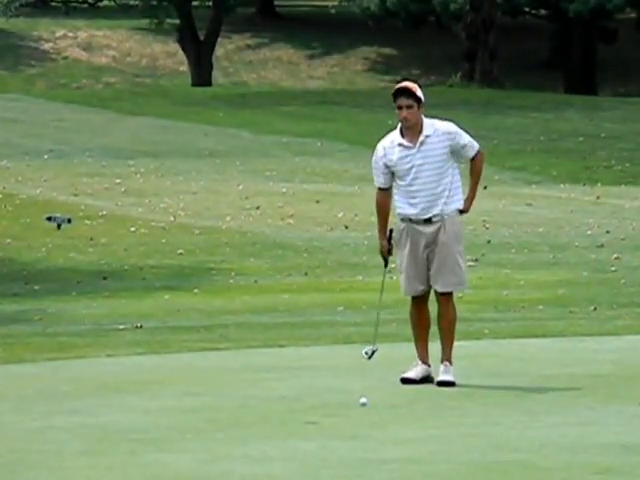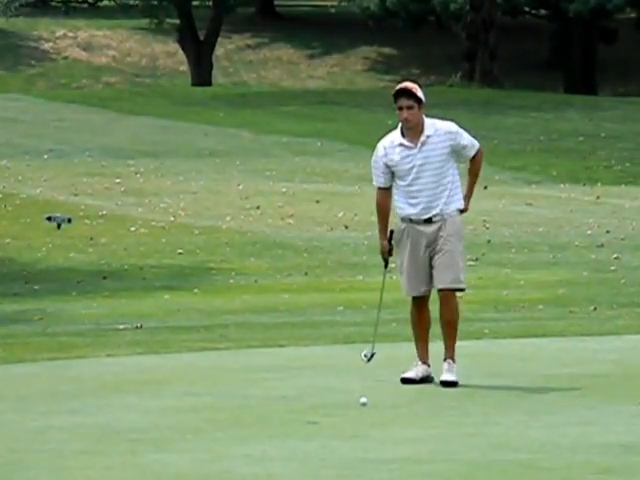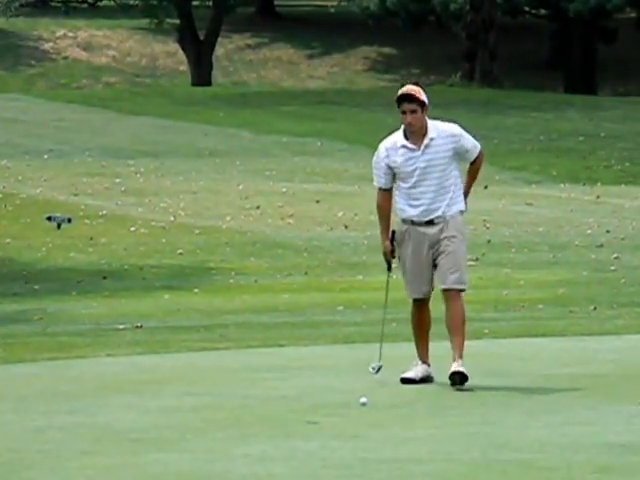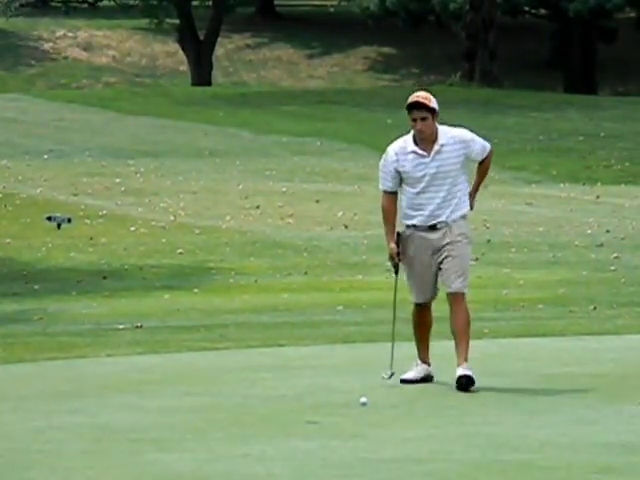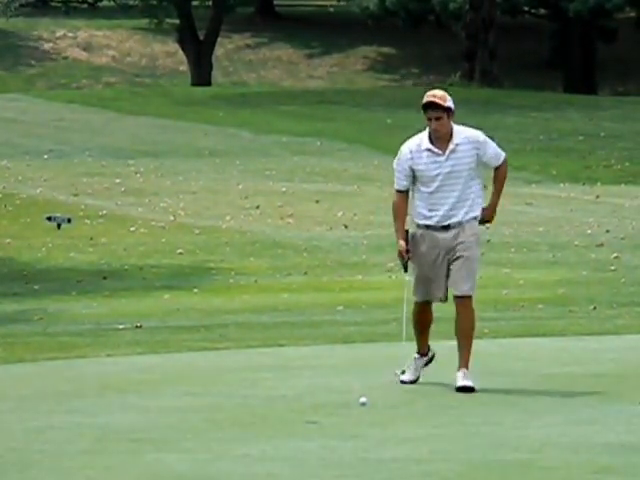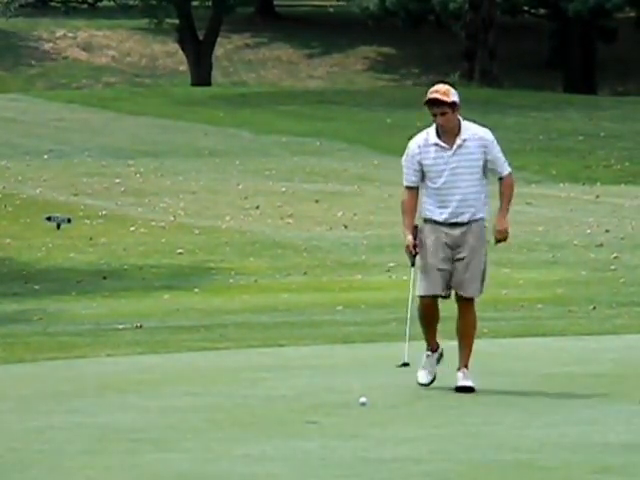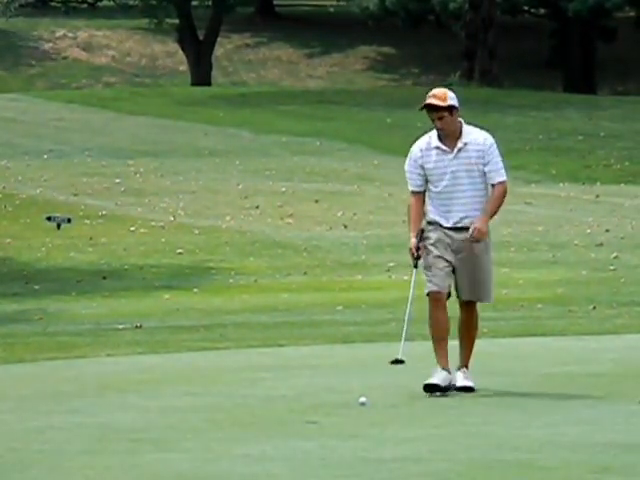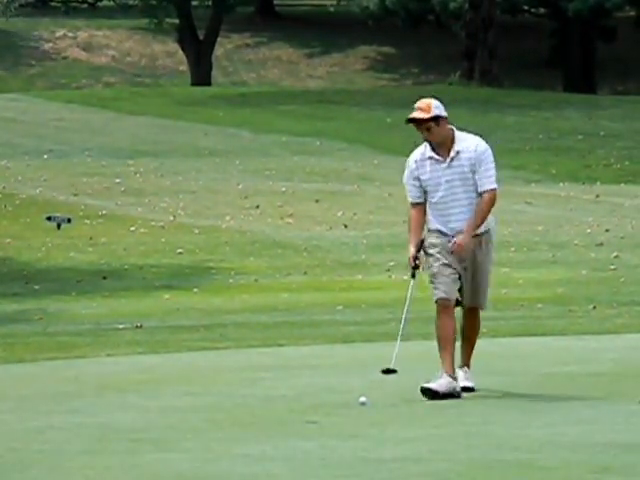
dt=0.2s
person 1, frame 1
left shoulder: (447, 132)
right shoulder: (385, 148)
left elbow: (476, 154)
right elbow: (383, 192)
left wrist: (471, 196)
right wrist: (382, 235)
left hip: (445, 222)
right hip: (410, 227)
left knee: (444, 294)
right knee: (417, 296)
left ankle: (446, 363)
right ankle: (423, 364)
person 1, frame 2
left shoulder: (448, 132)
right shoulder: (385, 148)
left elbow: (476, 153)
right elbow: (383, 192)
left wrist: (468, 194)
right wrist: (383, 236)
left hip: (446, 222)
right hip: (411, 227)
left knee: (448, 291)
right knee: (418, 297)
left ankle: (449, 361)
right ankle: (423, 364)
person 1, frame 3
left shoulder: (451, 134)
right shoulder: (387, 149)
left elbow: (477, 155)
right elbow: (384, 194)
left wrist: (465, 192)
right wrist: (385, 237)
left hip: (448, 223)
right hip: (412, 229)
left knee: (452, 291)
right knee: (419, 298)
left ankle: (457, 360)
right ankle: (423, 364)
person 1, frame 4
left shoulder: (461, 140)
right shoulder: (395, 153)
left elbow: (487, 153)
right elbow: (389, 196)
left wrist: (474, 191)
right wrist: (390, 239)
left hip: (453, 228)
right hip: (415, 233)
left knee: (456, 295)
right knee: (421, 301)
left ankle: (463, 365)
right ankle: (423, 364)
person 1, frame 5
left shoulder: (475, 140)
right shoulder: (409, 150)
left elbow: (501, 164)
right elbow: (401, 195)
left wrist: (493, 203)
right wrist: (400, 237)
left hip: (465, 229)
right hip: (426, 233)
left knee: (463, 297)
right knee: (423, 299)
left ankle: (463, 370)
right ankle: (422, 353)
person 1, frame 6
left shoulder: (482, 138)
right shoulder: (418, 146)
left elbow: (505, 176)
right elbow: (411, 191)
left wrist: (502, 218)
right wrist: (408, 231)
left hip: (473, 228)
right hip: (433, 229)
left knee: (466, 300)
right knee: (427, 296)
left ankle: (463, 369)
right ankle: (432, 350)
person 1, frame 7
left shoulder: (483, 142)
right shoulder: (420, 150)
left elbow: (500, 186)
right elbow: (417, 195)
left wrist: (483, 221)
right wrist: (414, 234)
left hip: (474, 234)
right hip: (437, 232)
left knee: (468, 303)
right knee: (436, 295)
left ankle: (463, 368)
right ankle: (442, 369)
person 1, frame 8
left shoulder: (476, 148)
right shoulder: (416, 162)
left elbow: (489, 196)
right elbow: (417, 207)
left wrist: (468, 234)
right wrist: (413, 245)
left hip: (476, 238)
right hip: (439, 239)
left knee: (473, 307)
right knee: (444, 303)
left ankle: (464, 366)
right ankle: (449, 376)
